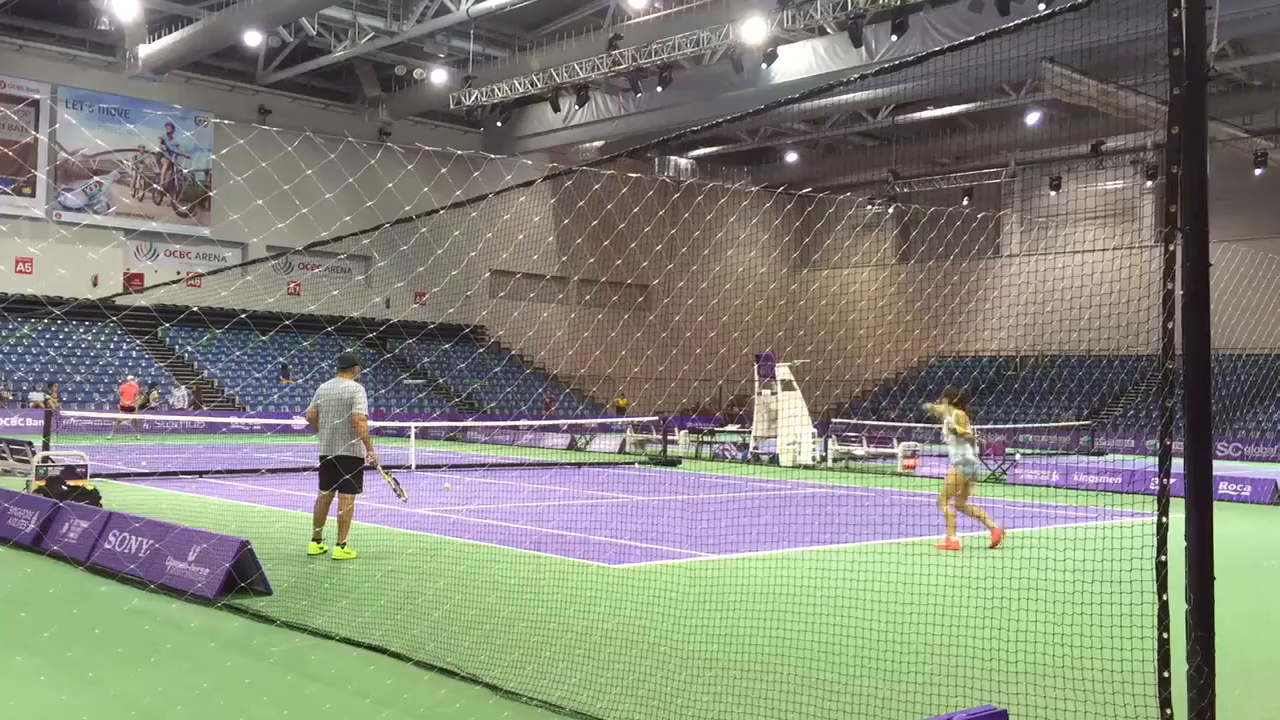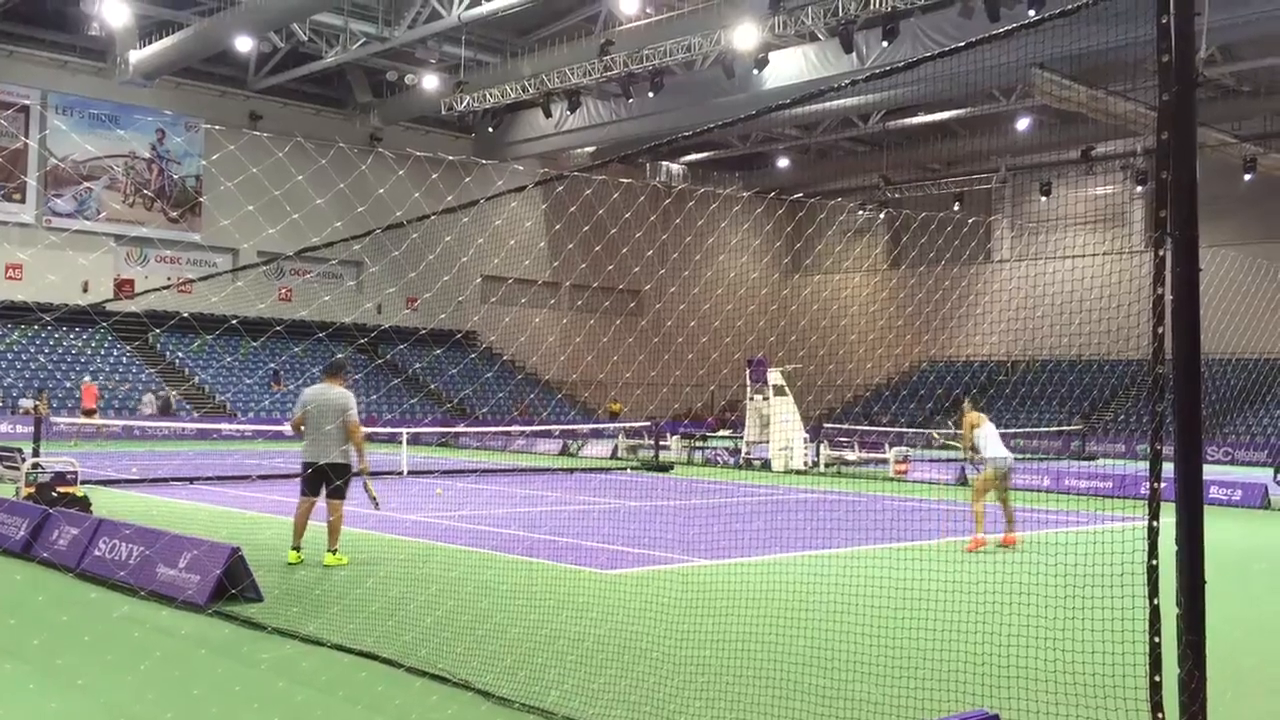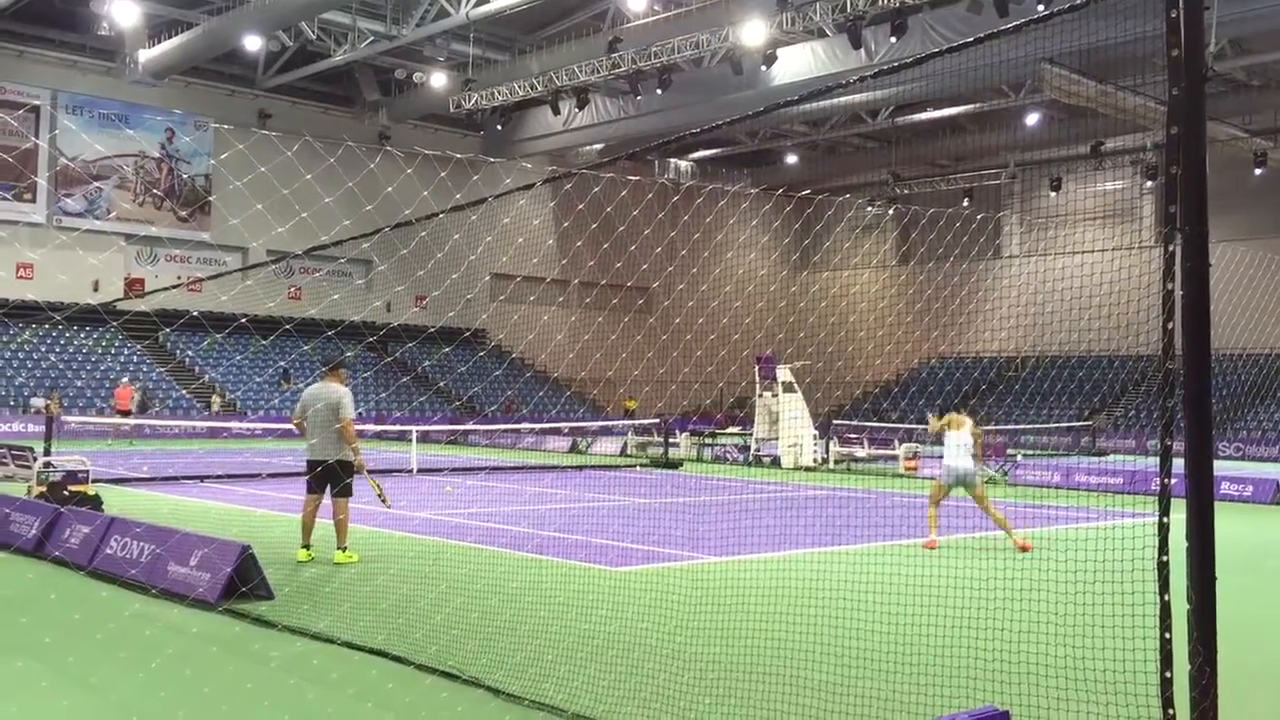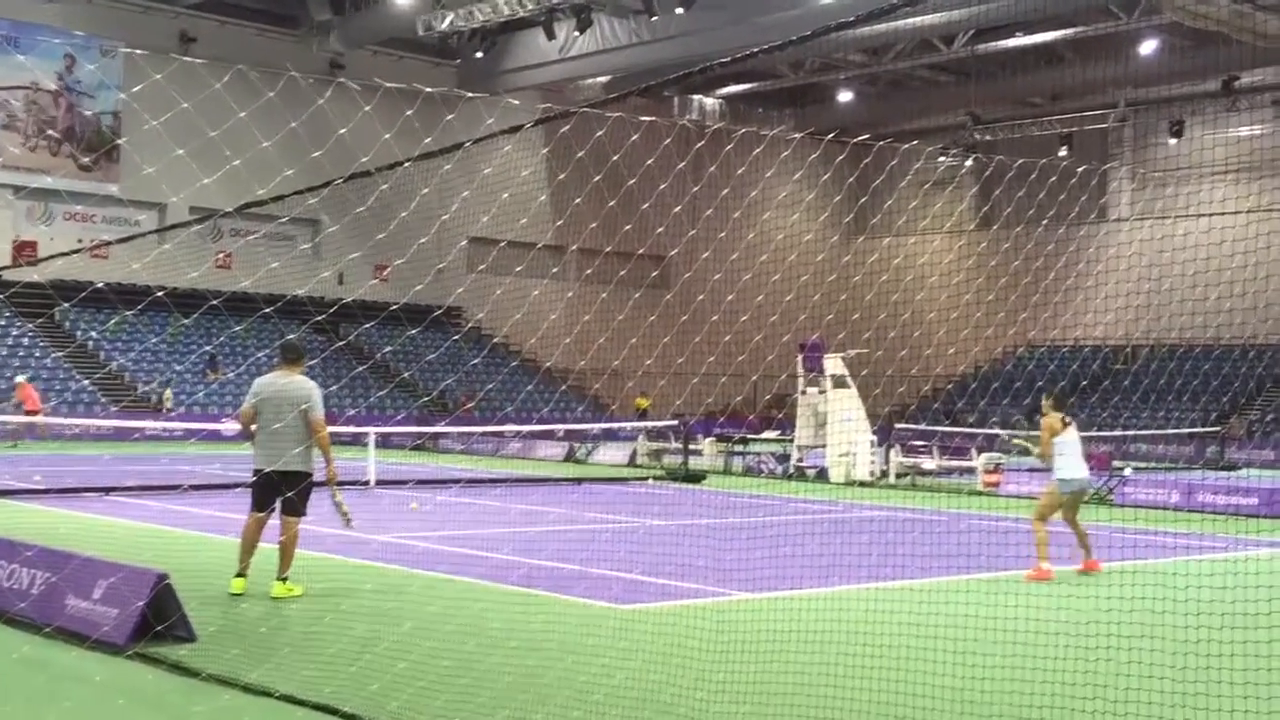
dt=1s
person 1, frame 1
left shoulder: (323, 388)
right shoulder: (356, 389)
left elbow: (310, 416)
right elbow: (359, 421)
right wrist: (369, 450)
left hip: (326, 450)
right hip: (350, 452)
left knee: (324, 495)
right knee: (346, 499)
left ankle: (316, 542)
right ankle: (341, 546)
person 1, frame 2
left shoulder: (307, 393)
right shoulder: (346, 396)
left elbow: (295, 422)
right elbow: (354, 429)
right wrist: (361, 458)
left hip: (311, 457)
right hip: (338, 459)
left knee: (305, 502)
right knee: (335, 505)
left ankle: (295, 550)
right ankle: (332, 553)
person 1, frame 3
left shoulder: (308, 392)
right shoulder: (342, 392)
left elbow: (296, 420)
right elbow: (347, 426)
right wrist: (357, 454)
left hip: (314, 455)
right hip: (339, 456)
left knee: (311, 500)
right knee: (340, 502)
right ankle: (341, 550)
person 1, frame 4
left shoulder: (260, 383)
right shoulder: (308, 387)
left elbow: (244, 418)
right elbow: (318, 428)
left wrist: (255, 438)
right wrist: (329, 464)
left hip: (264, 462)
right hip: (298, 465)
left knee: (256, 518)
right knee: (290, 522)
left ankle: (240, 577)
right ankle: (281, 582)
person 2, frame 1
left shoulder: (959, 415)
right shoulder: (946, 413)
left elbow: (971, 437)
left wrist: (956, 429)
right wrist: (934, 408)
left hip: (964, 463)
right hip: (965, 463)
left knee: (943, 499)
right knee: (960, 504)
left ankle: (952, 539)
right ankle: (994, 529)
person 2, frame 2
left shoulder: (969, 417)
right shoulder: (984, 419)
left elbow: (966, 442)
left wrist: (967, 452)
right wrist: (975, 455)
left hip: (995, 460)
right hip: (1006, 459)
left knee: (978, 497)
right knee: (1004, 499)
left ankle: (979, 536)
right ankle: (1009, 535)
person 2, frame 3
left shoulder: (952, 417)
right shoulder: (975, 430)
left elbow: (933, 430)
right elbow: (978, 457)
left wrist: (932, 421)
left hip: (950, 469)
right hip: (968, 470)
left knee: (933, 503)
right knee: (988, 508)
left ankle: (933, 538)
right ankle: (1016, 539)
person 2, frame 4
left shoulder: (1047, 421)
right shoulder: (1069, 422)
left elbow: (1045, 454)
left wrist: (1038, 454)
left hip: (1066, 479)
right hip: (1083, 479)
left knee: (1039, 518)
right knee: (1070, 519)
left ankle: (1043, 567)
right ankle: (1090, 561)
